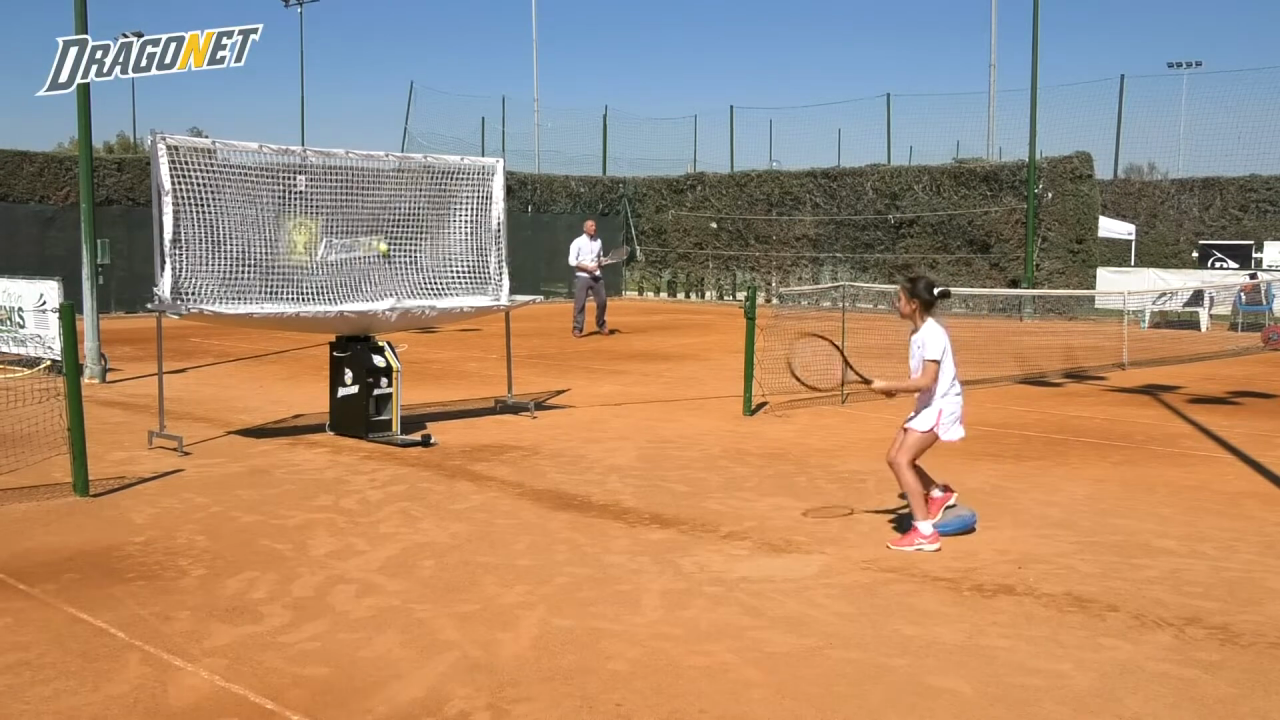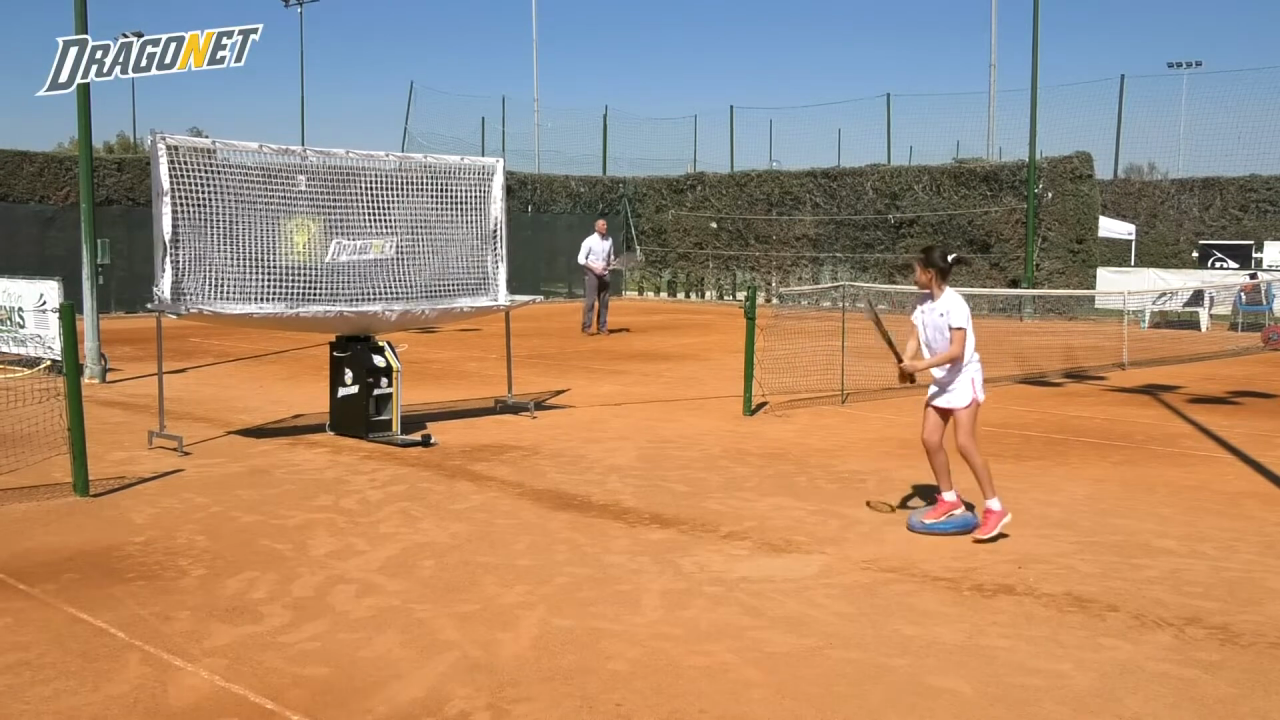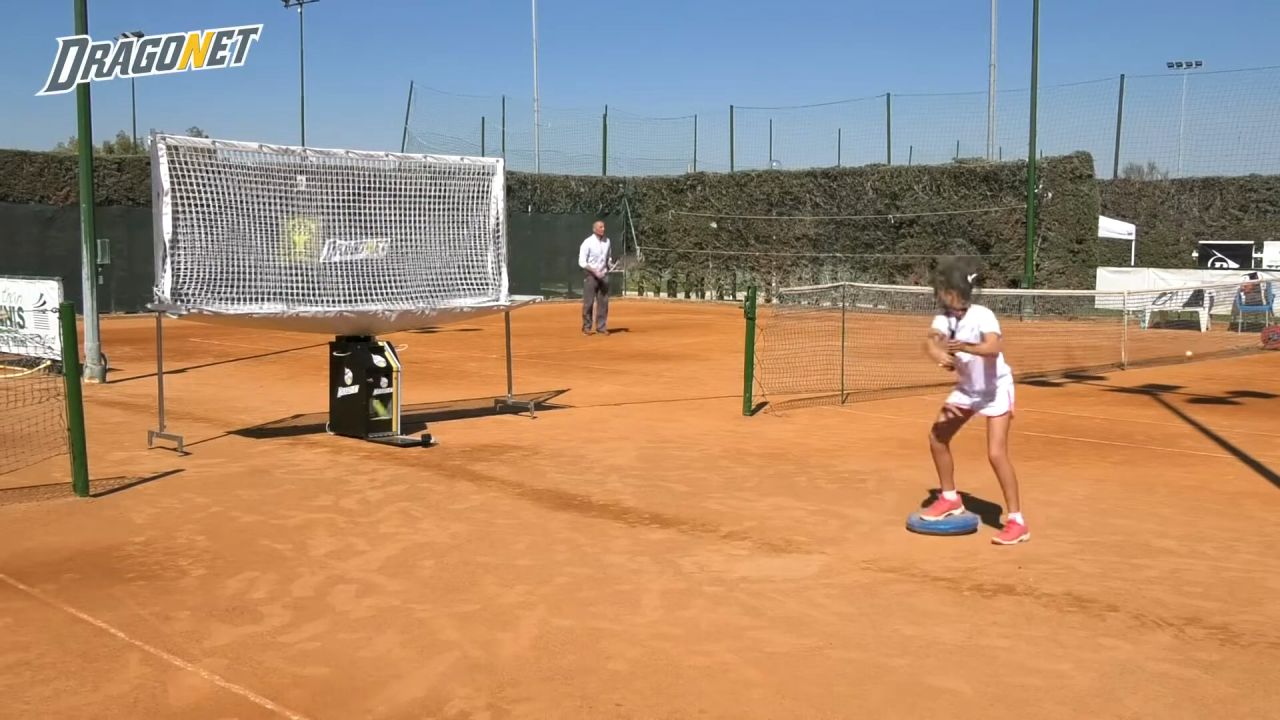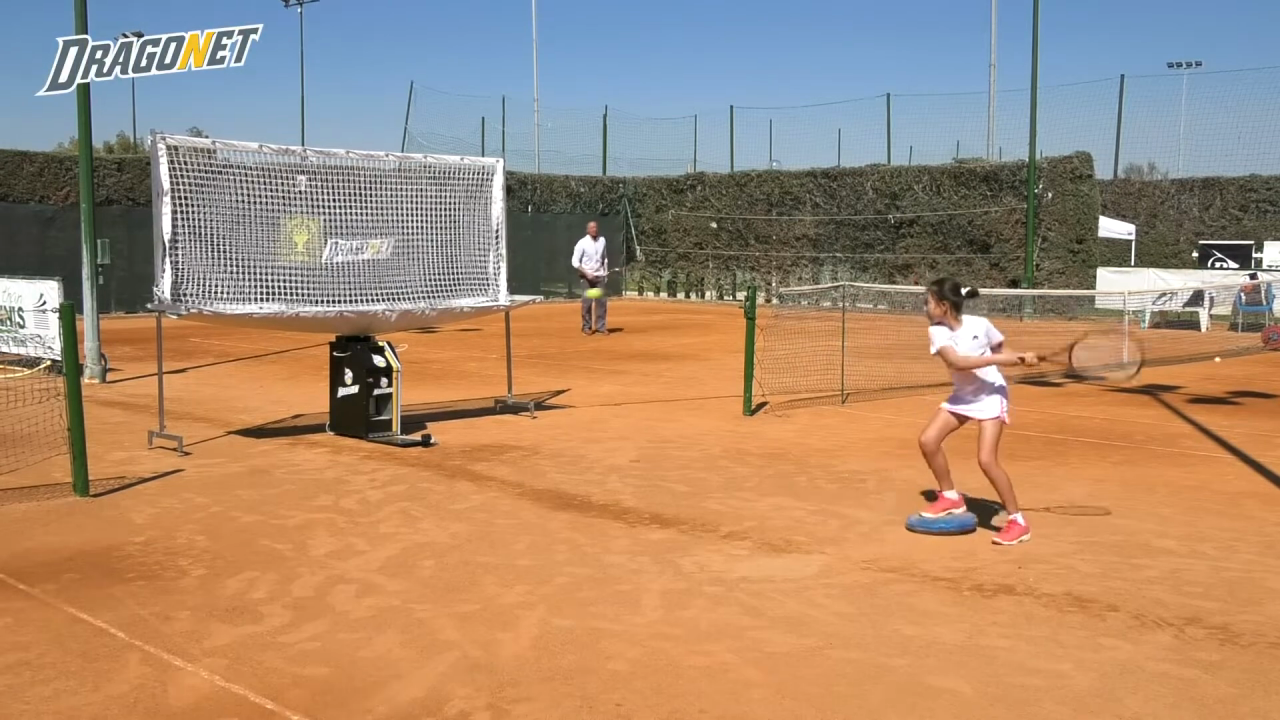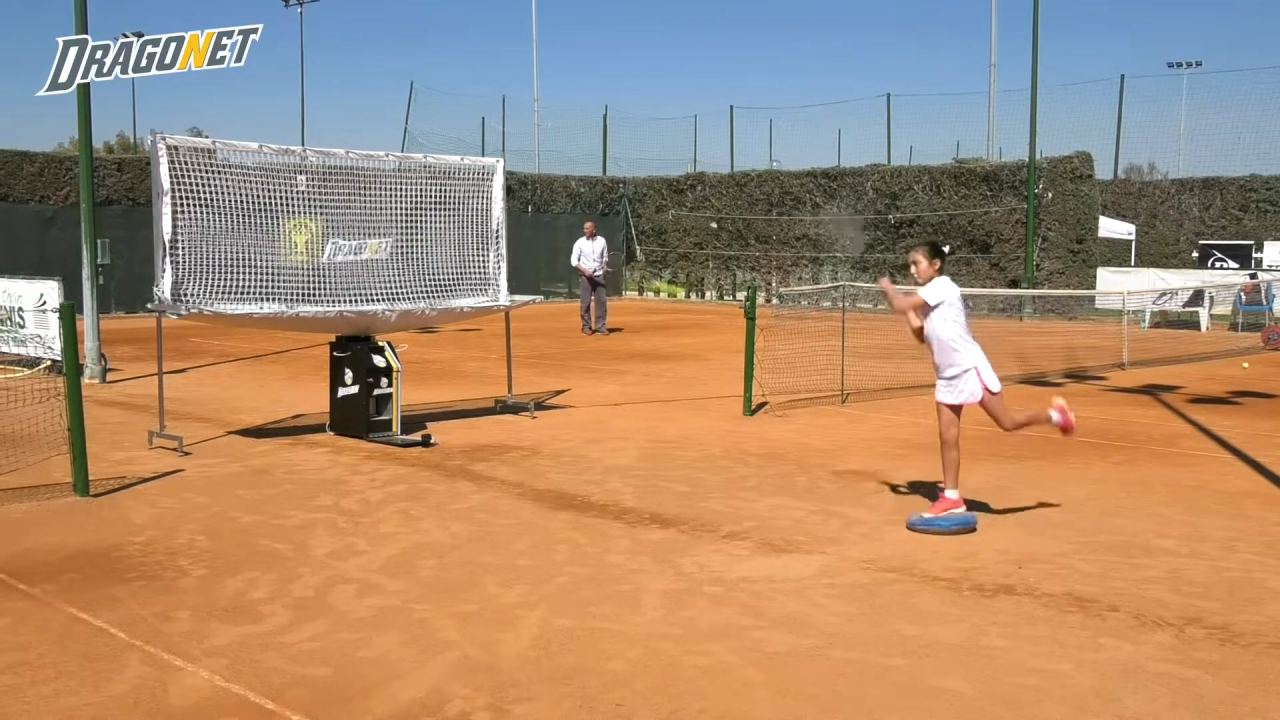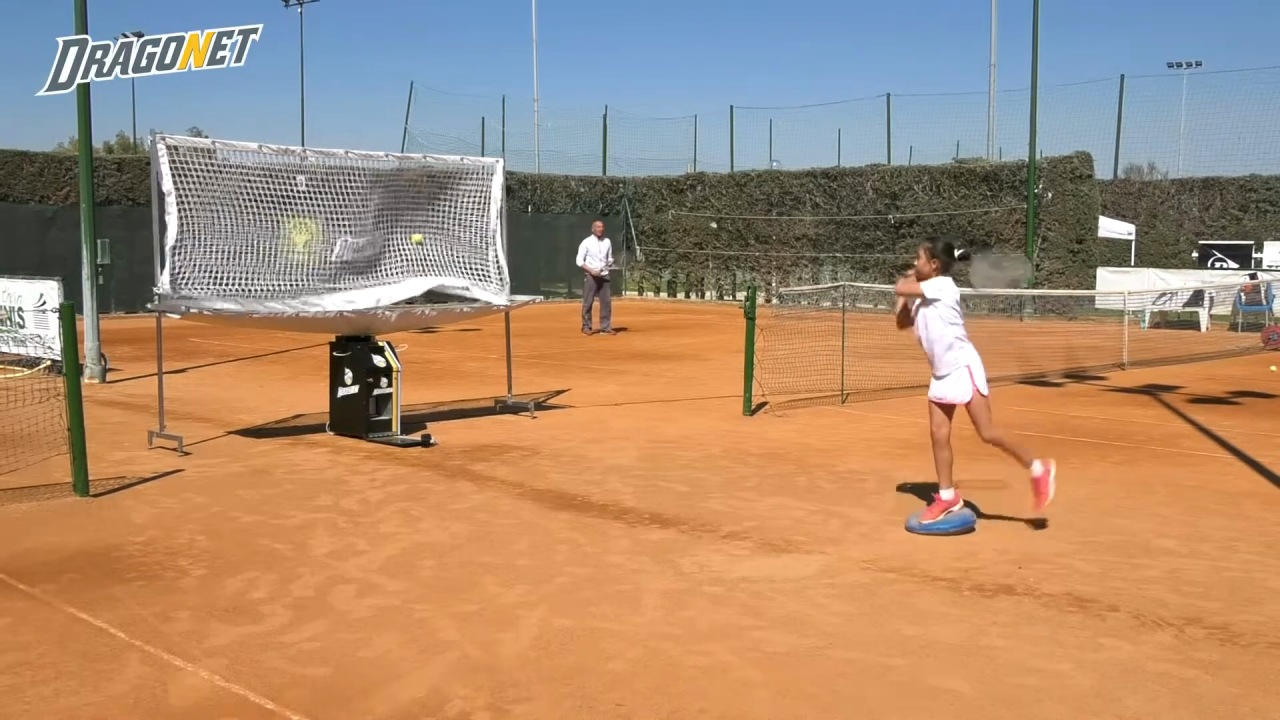
dt=0.4s
person 1, frame 1
left shoulder: (933, 335)
right shoulder: (918, 334)
left elbow: (926, 382)
left wrist: (887, 385)
right wrist: (895, 387)
left hip: (941, 407)
right hip: (927, 406)
left knee: (901, 462)
right knee: (895, 457)
left ankle: (924, 532)
right ankle: (941, 494)
person 1, frame 2
left shoulder: (955, 303)
right shoulder: (922, 302)
left elbow: (957, 351)
right elbow: (915, 337)
left wrist: (923, 364)
right wrist: (907, 362)
left hip: (964, 378)
right hip: (941, 381)
left knee: (965, 443)
right knee: (930, 439)
left ankle: (994, 509)
right ankle: (949, 499)
person 1, frame 3
left shoulder: (983, 316)
right shoulder: (945, 317)
left elbow: (993, 349)
right elbow: (932, 341)
left wrist: (965, 347)
right wrist: (941, 356)
left hip: (996, 389)
right hip: (966, 389)
left knee: (996, 454)
right knee: (937, 438)
left ankle: (1017, 521)
right ankle: (950, 499)
person 1, frame 4
left shoulder: (980, 324)
right shoulder: (936, 331)
left elbow: (1003, 350)
right elbow: (955, 362)
left wrist: (1021, 357)
right wrist: (997, 359)
left hip: (991, 396)
right hip: (961, 397)
left knee: (986, 460)
right knee: (927, 440)
left ankle: (1017, 521)
right ankle: (950, 498)
person 1, frame 5
left shoulder: (942, 287)
right shoulder: (923, 297)
left elbow: (904, 306)
right elbow: (922, 336)
left wrist: (888, 289)
right wrist: (914, 322)
left hip: (970, 368)
right hip: (947, 375)
left knee: (1007, 422)
right knee: (947, 437)
left ankle: (1055, 414)
right ankle: (951, 499)
person 1, frame 6
left shoulder: (942, 286)
right shoulder: (924, 297)
left elbow: (900, 288)
right elbow: (902, 323)
left wrist: (910, 283)
right wrist: (906, 298)
left hip: (963, 368)
right hip: (942, 374)
left knee: (987, 433)
right knee: (939, 435)
left ankle: (1037, 469)
right ankle: (947, 497)
